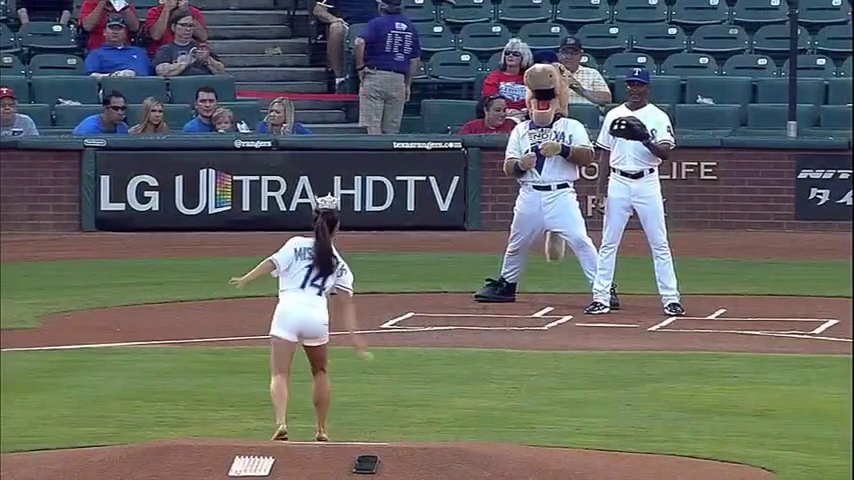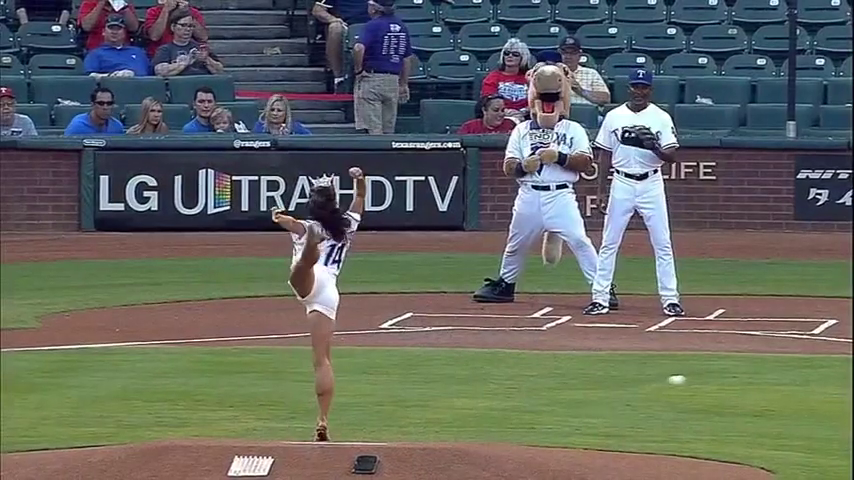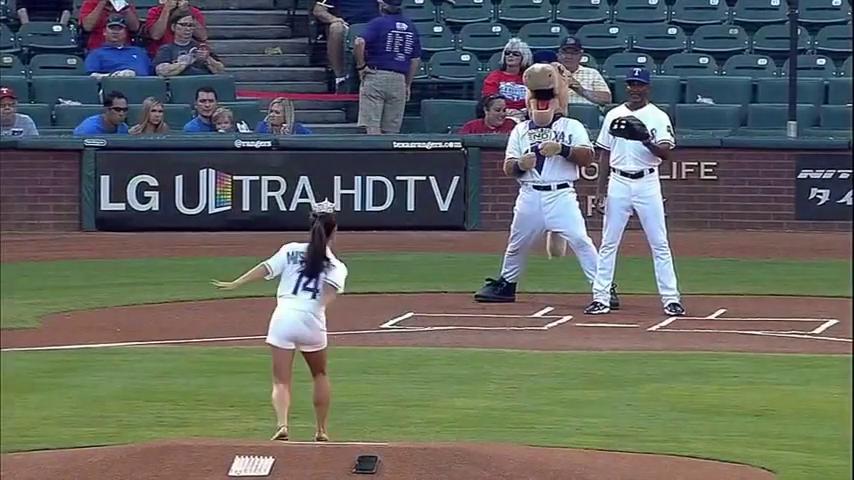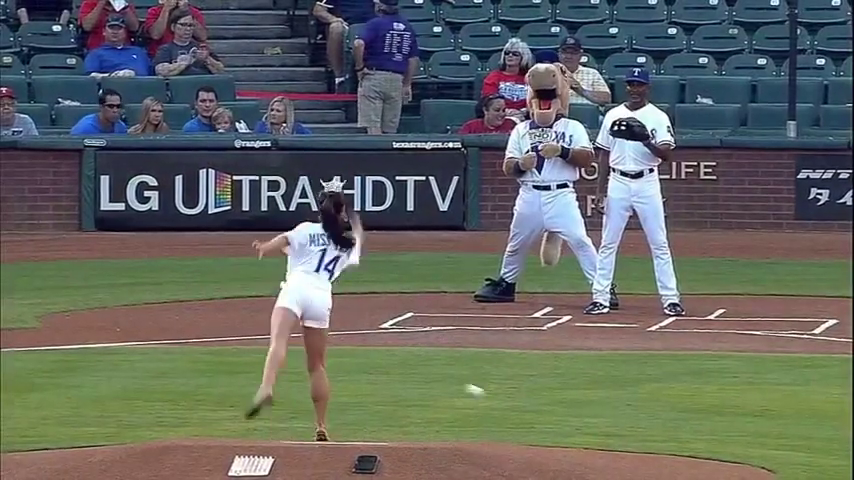
dt=0.4s
person 1, frame 1
left shoulder: (295, 245)
right shoulder: (339, 263)
left elbow: (270, 264)
right elbow: (345, 305)
left wrist: (244, 280)
right wrist: (354, 336)
left hip: (288, 311)
right hip: (316, 316)
left knee: (280, 375)
right knee: (319, 374)
left ankle: (281, 425)
right ankle: (320, 431)
person 1, frame 2
left shoulder: (309, 229)
right shoulder: (346, 226)
left elbow: (296, 225)
right elbow: (360, 200)
left wrist: (282, 220)
right wrist: (359, 178)
left hip: (312, 283)
right hip: (330, 294)
right knee: (322, 361)
right ankle: (323, 424)
person 1, frame 3
left shoulder: (291, 250)
right shoulder: (336, 266)
left elbow: (263, 269)
right elbow: (331, 289)
left wrist: (234, 284)
right wrist: (319, 309)
left hip: (284, 318)
right hip: (311, 324)
left knee: (281, 383)
right knee: (320, 377)
left ankle: (282, 426)
right ankle: (321, 431)
person 1, frame 4
left shoulder: (306, 230)
right shoulder: (348, 240)
left elbow: (285, 240)
left wrist: (264, 247)
right wrist: (359, 229)
left hip: (296, 291)
right hip: (321, 301)
left knee: (278, 342)
right knee: (317, 367)
left ankle: (265, 391)
right ankle: (321, 428)
person 2, frame 1
left shoulder: (659, 117)
right shoulder: (613, 115)
left elbow: (666, 153)
right elbow: (605, 154)
left wrist: (648, 141)
right wrist: (600, 189)
left hip: (647, 184)
right hip: (618, 184)
left knee: (659, 244)
right knee: (608, 243)
left ankle: (670, 299)
right ankle: (600, 298)
person 2, frame 2
left shoulder: (662, 118)
right shoulder: (614, 116)
left elbow: (671, 156)
right elbow: (605, 155)
left wrist: (654, 147)
right wrist: (601, 190)
left hip: (651, 186)
right hip: (621, 184)
left knee: (662, 244)
right knee: (609, 244)
left ankle: (670, 299)
right ankle: (600, 298)
person 2, frame 3
left shoulder: (659, 117)
right shoulder: (613, 115)
left elbow: (665, 152)
right elbow: (605, 154)
left wrist: (646, 140)
right wrist: (600, 189)
left hip: (647, 184)
right hip: (618, 184)
left knee: (659, 244)
right knee: (608, 243)
left ankle: (670, 298)
right ankle: (600, 298)
person 2, frame 4
left shoulder: (658, 117)
right shoulder: (612, 115)
left elbow: (666, 154)
right elbow: (604, 154)
left wrist: (647, 142)
right wrist: (600, 189)
left hip: (647, 184)
right hip: (618, 184)
left knee: (659, 243)
right knee: (608, 243)
left ankle: (670, 298)
right ankle: (600, 298)
person 3, frame 1
left shoulder: (572, 126)
right shoulder: (521, 130)
left elbow: (587, 157)
right elbow: (508, 167)
left wrist: (562, 149)
right wrist: (520, 165)
left hip: (560, 197)
right hip: (529, 197)
left knee: (580, 240)
right knee: (517, 244)
right ankle: (505, 286)
person 3, frame 2
left shoulder: (573, 129)
right shoulder: (521, 130)
left elbow: (585, 162)
right elbow: (508, 166)
left wrist: (559, 156)
right wrist: (522, 166)
left hip: (560, 197)
right hip: (528, 198)
left knee: (579, 241)
right knee: (515, 245)
right ankle: (504, 286)
person 3, frame 3
left shoulder: (572, 126)
right shoulder: (520, 129)
left elbow: (587, 157)
right elbow: (508, 168)
left wrist: (562, 148)
right wrist: (520, 165)
left hip: (561, 195)
right hip: (529, 195)
left knee: (579, 239)
right knee: (517, 243)
right ankle: (506, 284)
person 3, frame 4
left shoulder: (572, 127)
right shoulder: (521, 129)
left elbow: (587, 158)
right elbow: (508, 167)
left wrist: (562, 150)
right wrist: (520, 164)
left hip: (560, 195)
right hip: (529, 195)
left knee: (579, 239)
right knee: (517, 243)
right ankle: (505, 284)
person 4, frame 1
left shoulder: (377, 23)
right shoulder: (410, 26)
left elbow: (359, 43)
right elbow: (415, 59)
left wrist: (360, 66)
right wrist: (407, 84)
left hip: (375, 77)
right hip: (398, 80)
left knee: (373, 126)
right knee: (392, 129)
person 4, frame 2
left shoulder: (373, 25)
right shoulder: (401, 26)
left elbow: (359, 48)
right elbow: (407, 58)
left wrist: (358, 70)
right wrist: (403, 84)
left hip: (371, 79)
right hip: (393, 81)
left knee: (374, 128)
right knee: (388, 131)
person 4, frame 3
left shoulder: (378, 23)
right shoulder: (411, 27)
left elbow: (359, 42)
right elbow: (415, 59)
left wrist: (361, 65)
right wrist: (407, 84)
left hip: (376, 76)
right hip: (399, 80)
left knee: (371, 126)
right knee: (392, 130)
person 4, frame 4
left shoulder: (376, 23)
right shoulder: (407, 26)
left elbow: (359, 44)
right elbow: (413, 59)
left wrist: (359, 67)
right wrist: (407, 84)
left hip: (373, 77)
right hip: (396, 80)
left knee: (373, 126)
right knee: (390, 130)
